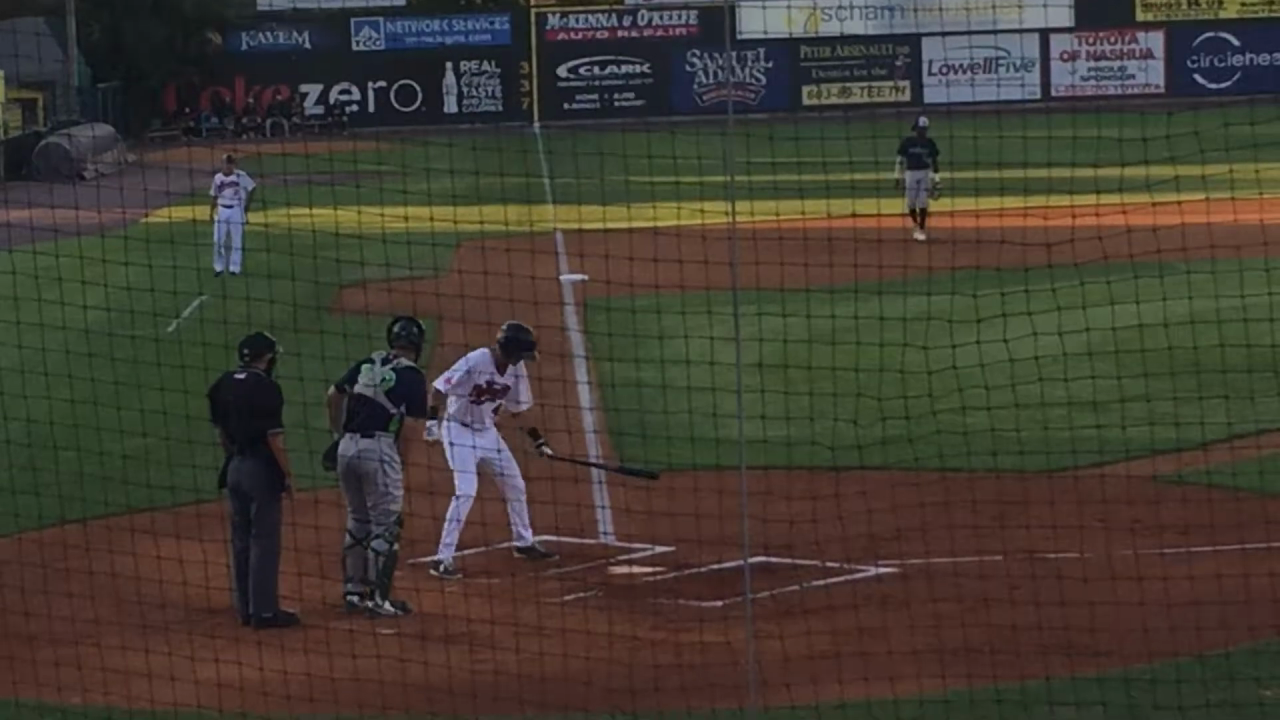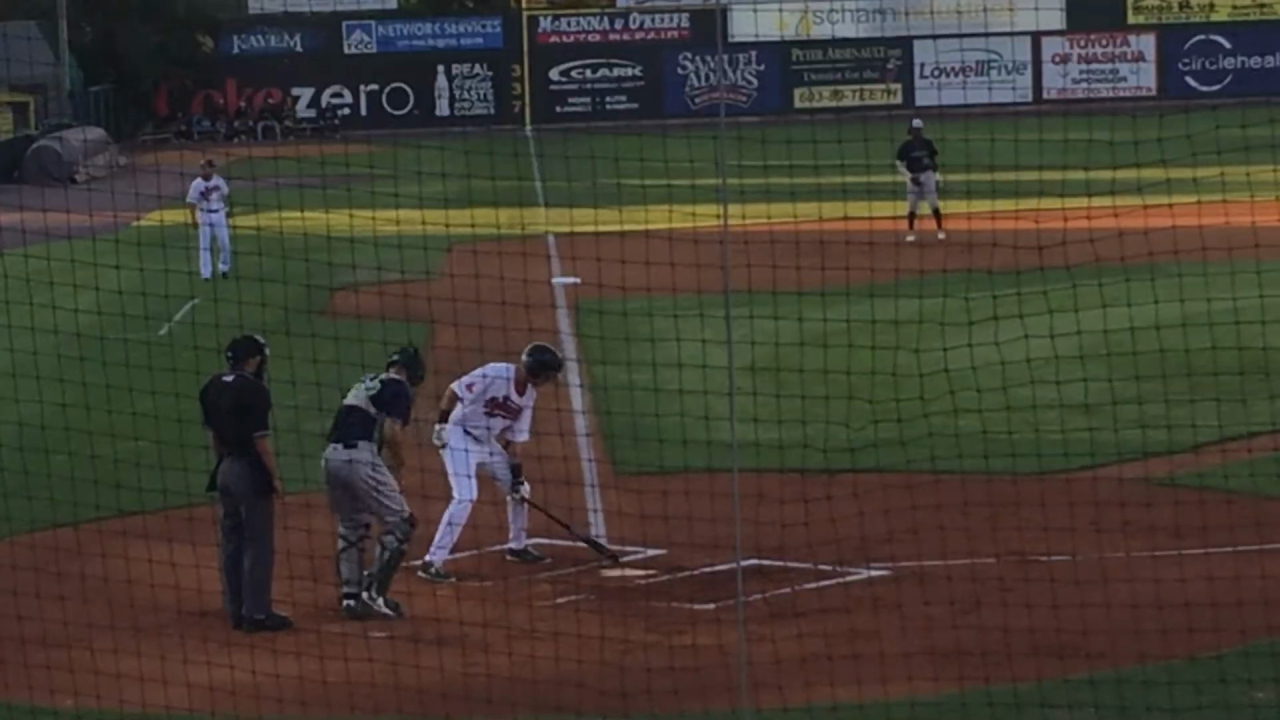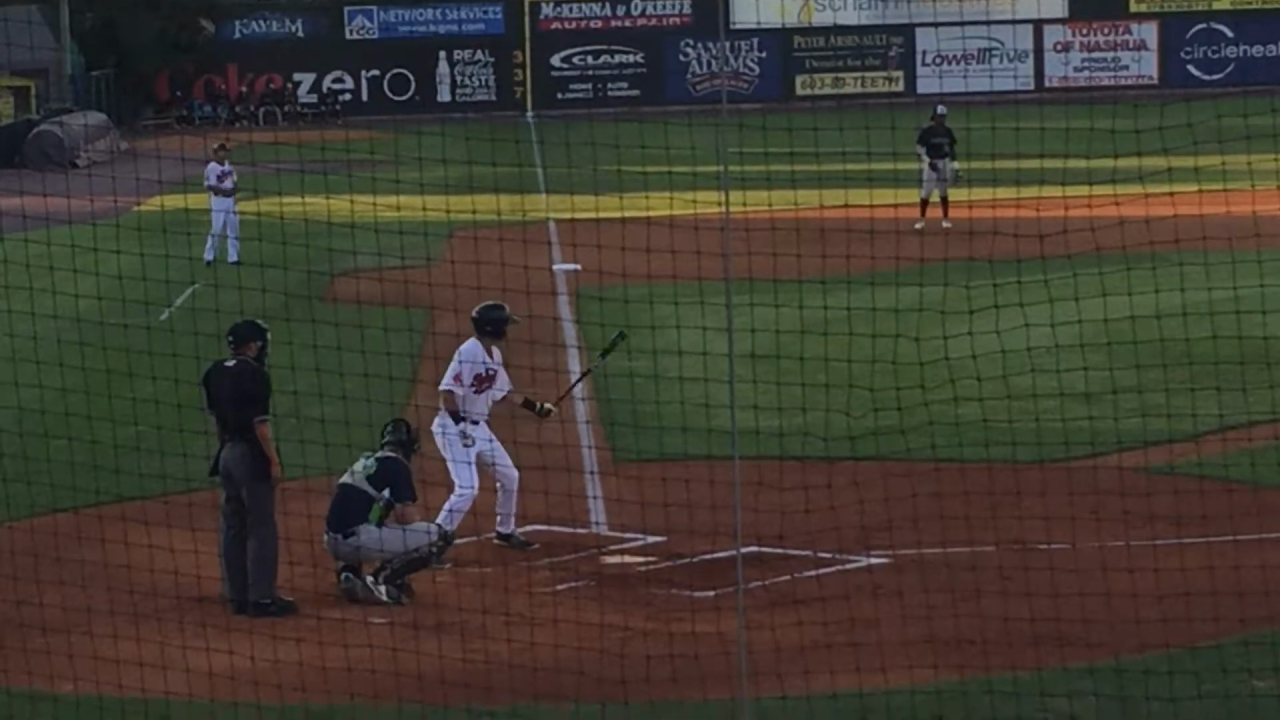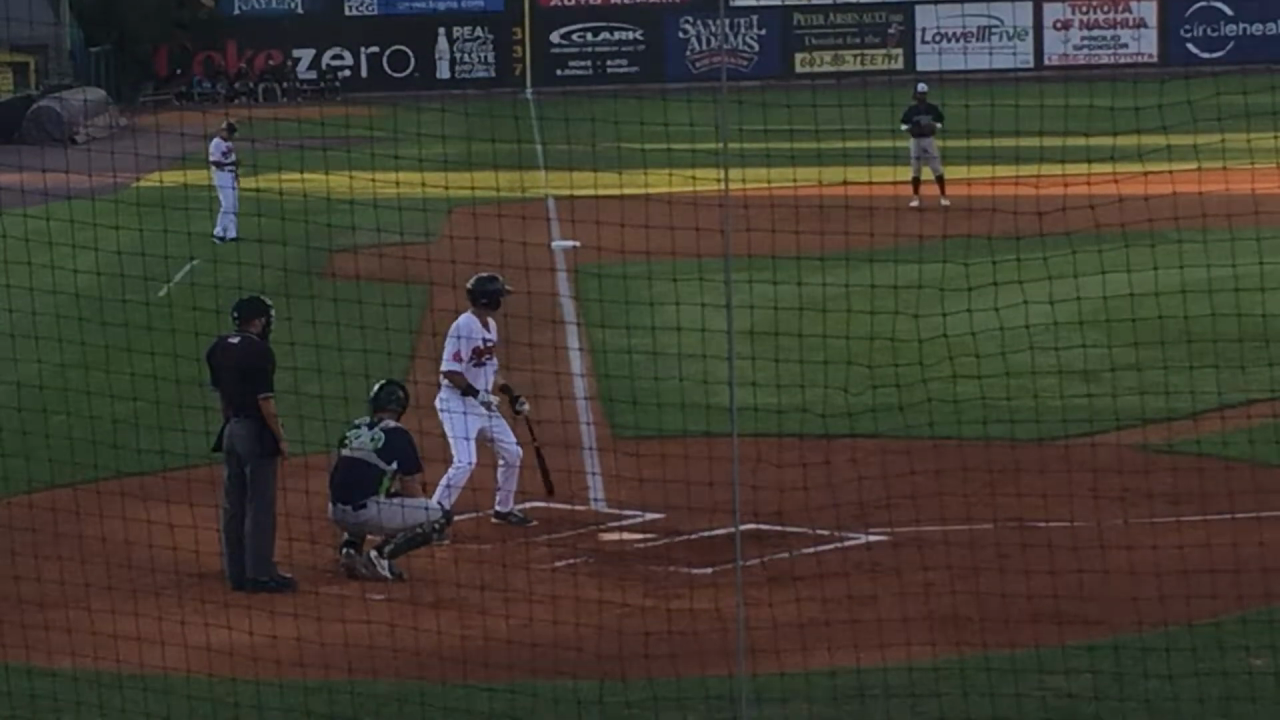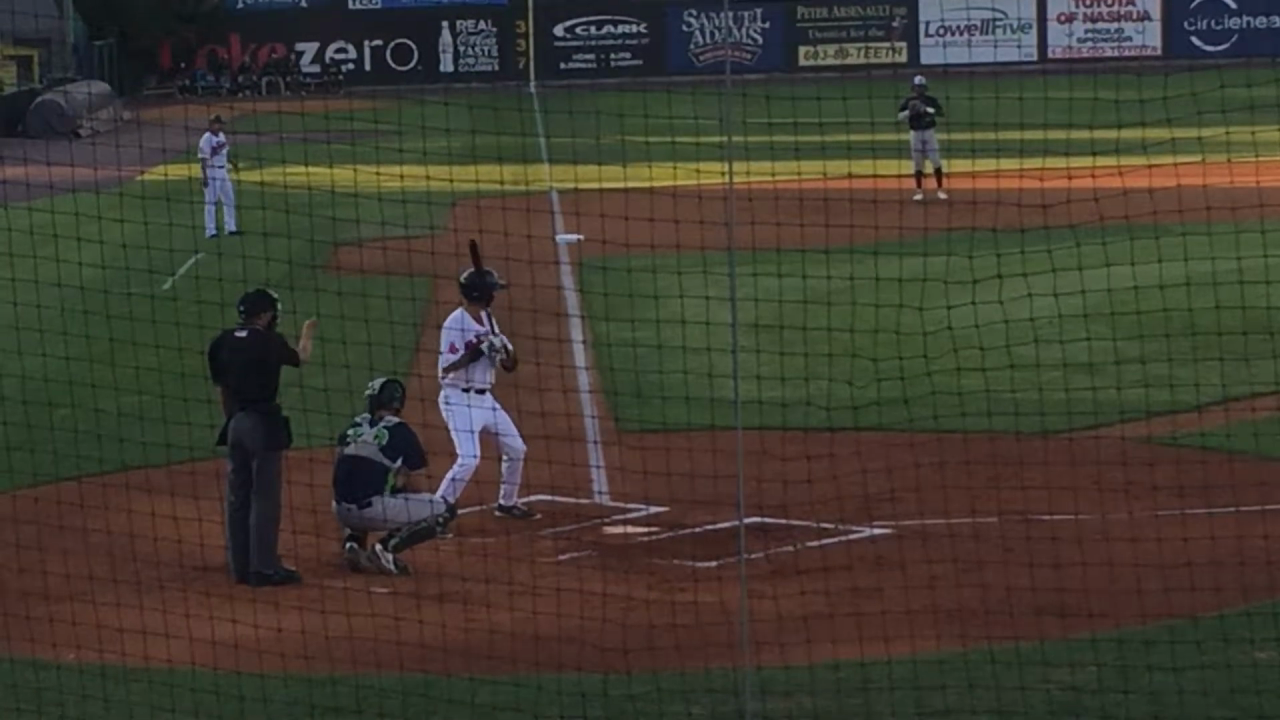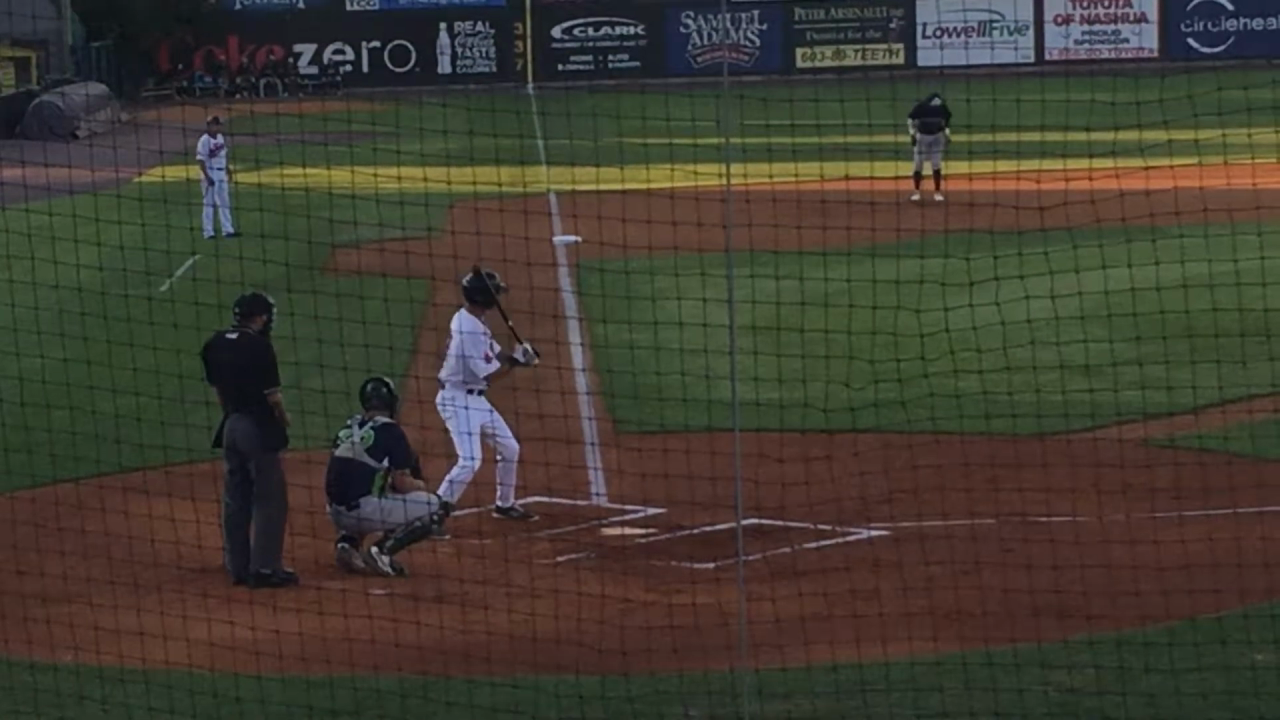
dt=0.7s
person 1, frame 1
left shoulder: (222, 385)
right shoulder: (266, 388)
left elbow: (222, 433)
right elbow: (275, 438)
right wrist: (288, 474)
left hip: (235, 467)
right hip: (261, 469)
left knee: (241, 539)
right knee: (265, 540)
left ankle: (246, 608)
right ankle: (264, 610)
person 1, frame 2
left shoulder: (212, 388)
right shoulder: (253, 390)
left elbow: (214, 435)
right elbow: (260, 439)
right wrist: (275, 476)
left hip: (225, 470)
right hip: (250, 472)
left knee: (231, 542)
right knee: (258, 543)
left ankle: (236, 610)
right ankle: (256, 613)
person 1, frame 3
left shoulder: (214, 372)
right shoulder: (254, 374)
left elbow: (216, 417)
right elbow: (260, 423)
right wrist: (274, 461)
left hip: (227, 454)
right hip: (251, 456)
left knee: (232, 527)
right knee: (261, 528)
left ankle: (238, 595)
right ankle: (262, 597)
person 1, frame 4
left shoulder: (219, 348)
right shoulder: (259, 351)
left elbow: (221, 393)
right elbow: (265, 401)
right wrist: (281, 438)
left hip: (232, 431)
right hip: (256, 433)
left knee: (233, 504)
right knee: (260, 505)
left ankle: (236, 572)
right ankle: (260, 574)
person 1, frame 5
left shoulder: (222, 342)
right shoulder: (269, 342)
left elbow: (222, 388)
right elbow: (300, 358)
right wrist: (307, 333)
left hip: (236, 424)
right hip: (263, 425)
left knee: (237, 497)
right knee: (265, 498)
left ankle: (241, 566)
right ankle: (264, 567)
person 1, frame 6
left shoulder: (215, 344)
right shoulder: (259, 346)
left elbow: (219, 389)
right elbow: (272, 396)
right wrist: (283, 417)
left hip: (231, 426)
right hip: (258, 427)
left knee: (235, 499)
right knee: (270, 500)
left ankle: (238, 567)
right ankle: (264, 568)
person 2, frame 1
left shoulder: (516, 370)
right shoulder: (475, 362)
left elbow: (520, 409)
right elbow: (439, 388)
left wrist: (539, 442)
right wrist: (432, 420)
left hip: (488, 433)
right hip: (460, 432)
left knee: (515, 486)
right knee: (466, 492)
left ankle: (524, 543)
right ankle: (442, 559)
person 2, frame 2
left shoulder: (528, 395)
right shoulder: (494, 374)
left elbow: (515, 439)
right elbow: (455, 390)
left wrist: (518, 478)
right wrist: (441, 424)
left hip: (488, 442)
right hip: (459, 437)
left knee: (520, 490)
right knee: (465, 498)
left ankle: (517, 546)
right ankle: (432, 562)
person 2, frame 3
left shoulder: (494, 354)
right shoulder: (468, 352)
left elbow: (503, 390)
right elbow: (446, 391)
left wrist: (535, 407)
right wrist: (460, 423)
left hip: (478, 427)
right hip: (453, 428)
left knee: (509, 477)
right knee: (467, 490)
left ankle: (505, 531)
person 2, frame 4
left shoulder: (490, 325)
right shoulder: (463, 326)
right elbow: (449, 371)
left wrist: (511, 394)
right wrist: (478, 394)
left hip: (481, 403)
right hip: (457, 403)
left knee: (512, 453)
right knee: (465, 463)
left ankle: (503, 509)
person 2, frame 5
left shoulder: (487, 320)
right shoulder: (455, 323)
left elbow: (511, 365)
right elbow: (448, 365)
left wrist: (503, 350)
right wrist: (481, 349)
left hip: (485, 398)
right hip: (459, 399)
left knee: (516, 448)
right knee: (469, 459)
left ankle: (507, 503)
person 2, frame 6
left shoulder: (473, 320)
right shoulder: (469, 327)
left elbow: (494, 356)
right elbow: (489, 374)
left wrist: (518, 356)
right wrist: (515, 359)
left hip: (476, 398)
right hip: (457, 399)
left knee: (509, 448)
right knee: (470, 461)
left ankle: (505, 505)
person 3, frame 1
left shoulder: (366, 364)
right shoulder: (412, 376)
left elbow: (333, 395)
right elbow: (408, 426)
left wrist: (337, 433)
right wrist: (398, 456)
left hip: (347, 447)
right hip: (378, 449)
left knee: (357, 522)
right knee: (385, 525)
left ankle: (354, 592)
right ankle: (378, 599)
person 3, frame 2
left shoulder: (363, 384)
right shoulder: (399, 388)
right elbow: (392, 432)
right wrist: (399, 463)
left hip: (332, 457)
right hip: (360, 458)
left knee: (350, 528)
right knee: (400, 523)
left ankle: (350, 597)
right ankle: (373, 593)
person 3, frame 3
left shoulder: (363, 462)
right shoulder: (396, 465)
right elbow: (404, 517)
left hip: (333, 542)
right hip: (357, 539)
right knee: (440, 537)
left ankle: (348, 575)
right ankle: (379, 582)
person 3, frame 4
left shoulder: (354, 429)
right shoulder: (398, 435)
right elbow: (412, 489)
left hip: (338, 513)
right hip: (366, 512)
right knee: (441, 516)
left ankle: (350, 549)
right ankle: (381, 555)
person 3, frame 5
left shoulder: (352, 427)
right shoulder: (401, 431)
left hip: (342, 510)
right hip: (373, 509)
right knee: (444, 510)
left ankle: (353, 543)
right ankle: (386, 548)
person 3, frame 6
left shoulder: (348, 428)
right shoulder: (390, 431)
right elbow: (402, 484)
left wrist: (388, 479)
right wrist: (420, 485)
left hip: (337, 513)
right hip: (364, 511)
right knee: (436, 507)
left ankle: (347, 542)
right ankle: (382, 551)
